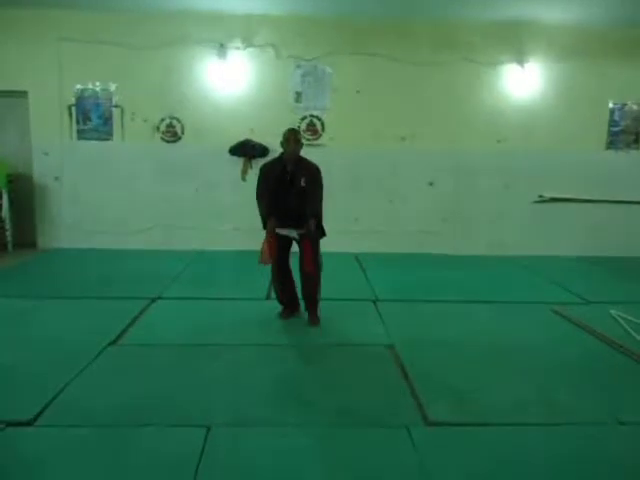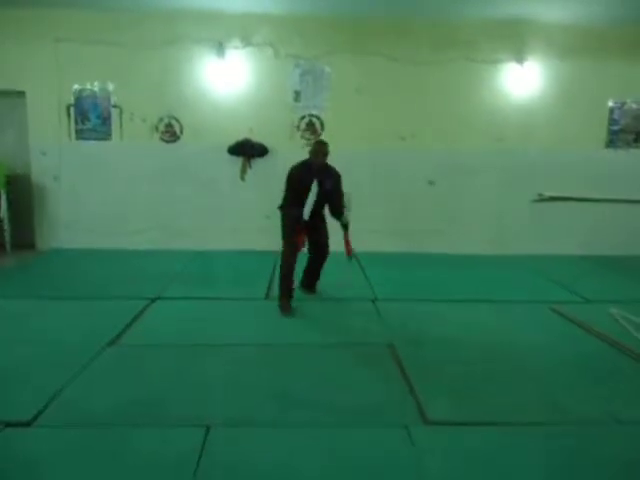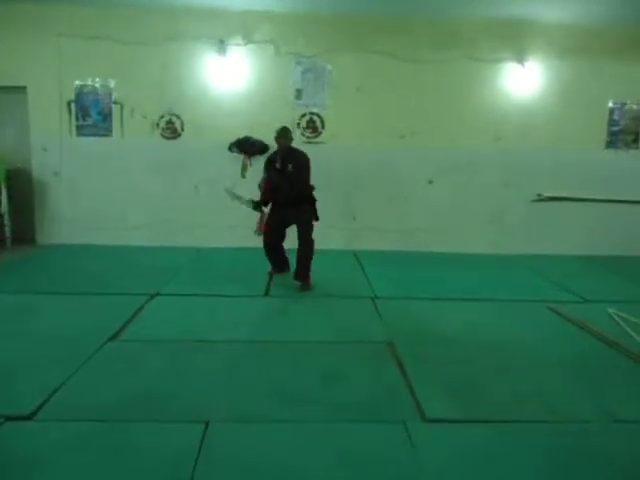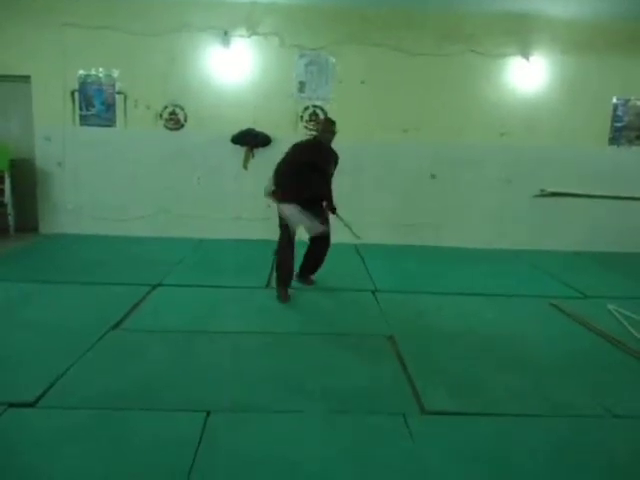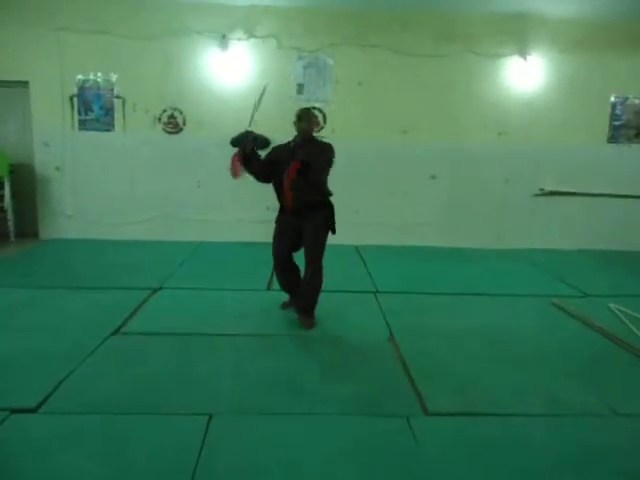
dt=1s
person 1, frame 1
left shoulder: (311, 170)
right shoulder: (269, 169)
left elbow: (315, 198)
right elbow: (263, 197)
left wrist: (313, 220)
right wrist: (269, 220)
left hip: (306, 223)
right hip: (279, 224)
left knee: (310, 265)
right knee: (279, 267)
left ankle: (312, 309)
right ankle: (289, 305)
person 1, frame 2
left shoulder: (332, 175)
right shoulder: (297, 171)
left elbow: (336, 201)
right elbow: (289, 199)
left wrist: (342, 219)
right wrist: (299, 216)
left hip: (316, 215)
right hip: (293, 216)
left knee: (321, 249)
right knee: (290, 252)
left ankle: (308, 283)
right ankle: (285, 297)
person 1, frame 3
left shoulder: (300, 157)
right shoulder: (271, 159)
left elbow: (302, 180)
right elbow: (269, 184)
left wrist: (277, 178)
right wrist: (262, 202)
left hip: (301, 205)
right hip: (280, 205)
left knee: (305, 239)
right knee: (270, 237)
left ankle: (303, 277)
right ankle: (281, 265)
person 1, frame 4
left shoulder: (332, 156)
right shoulder: (301, 149)
right elbow: (282, 171)
left wrist: (328, 202)
right wrist: (279, 192)
left hip: (314, 203)
right hip: (292, 201)
left knee: (323, 240)
right knee: (287, 240)
left ankle: (305, 274)
right ankle: (283, 285)
person 1, frame 5
left shoulder: (324, 149)
right shoulder: (281, 151)
left elbow: (319, 174)
right elbow: (264, 173)
left wrist: (302, 160)
right wrist: (249, 153)
left hip: (316, 214)
right hip: (288, 213)
left knee: (313, 262)
right knee: (280, 256)
left ankle: (306, 310)
right ankle: (296, 296)
